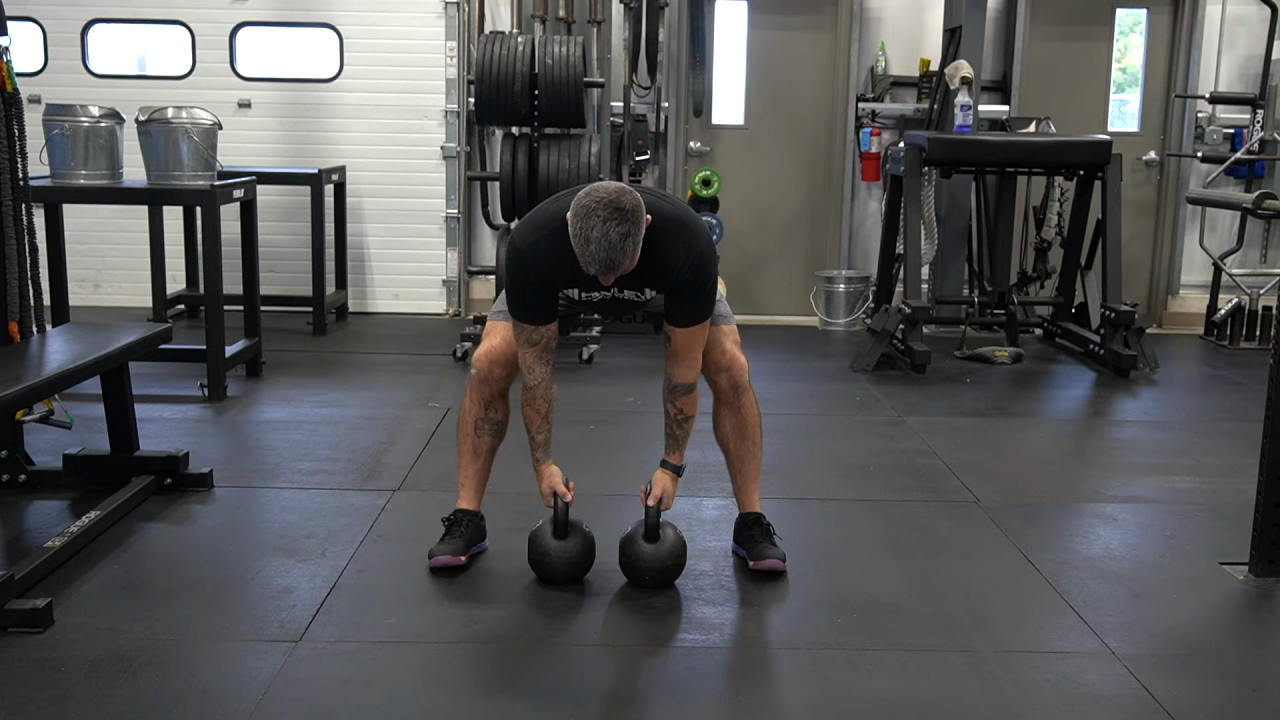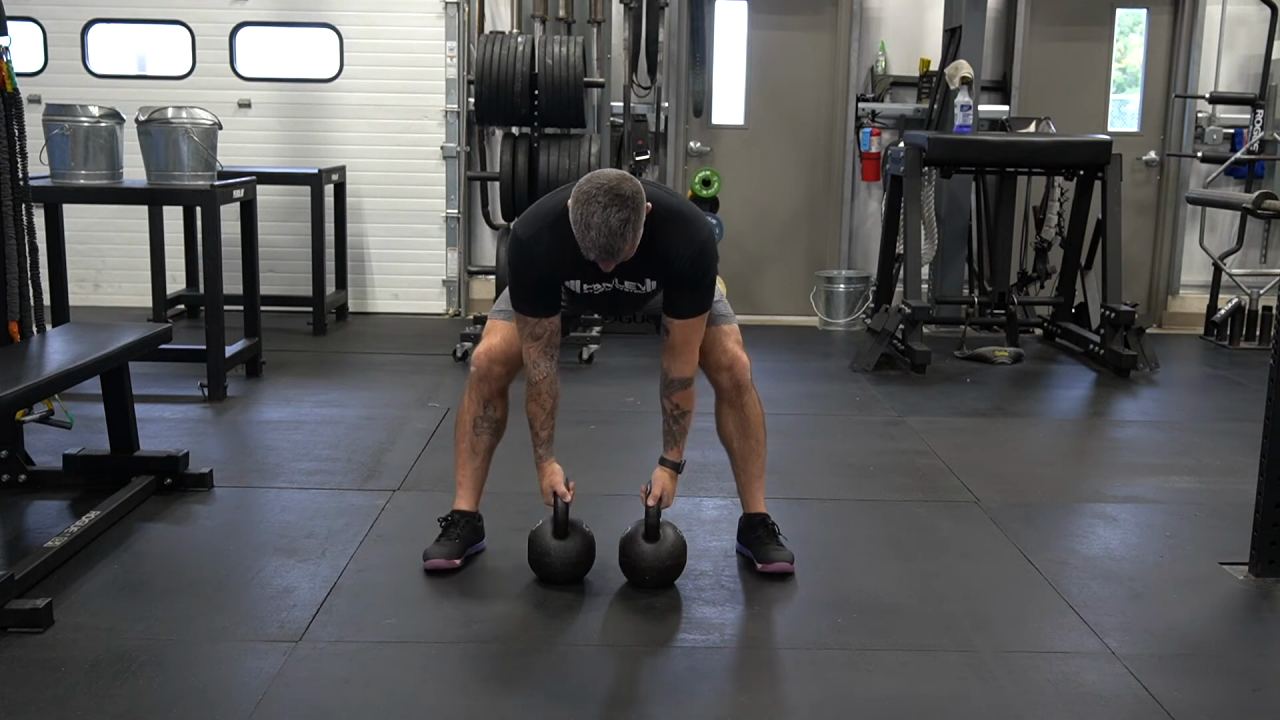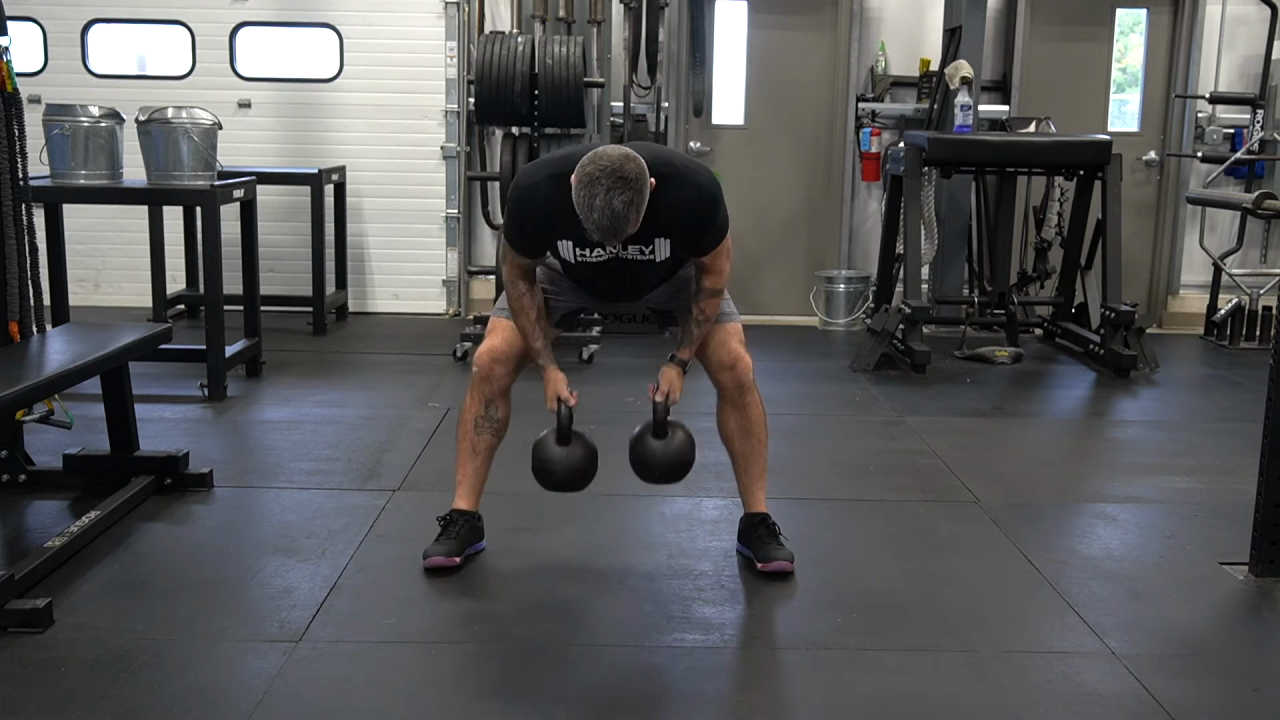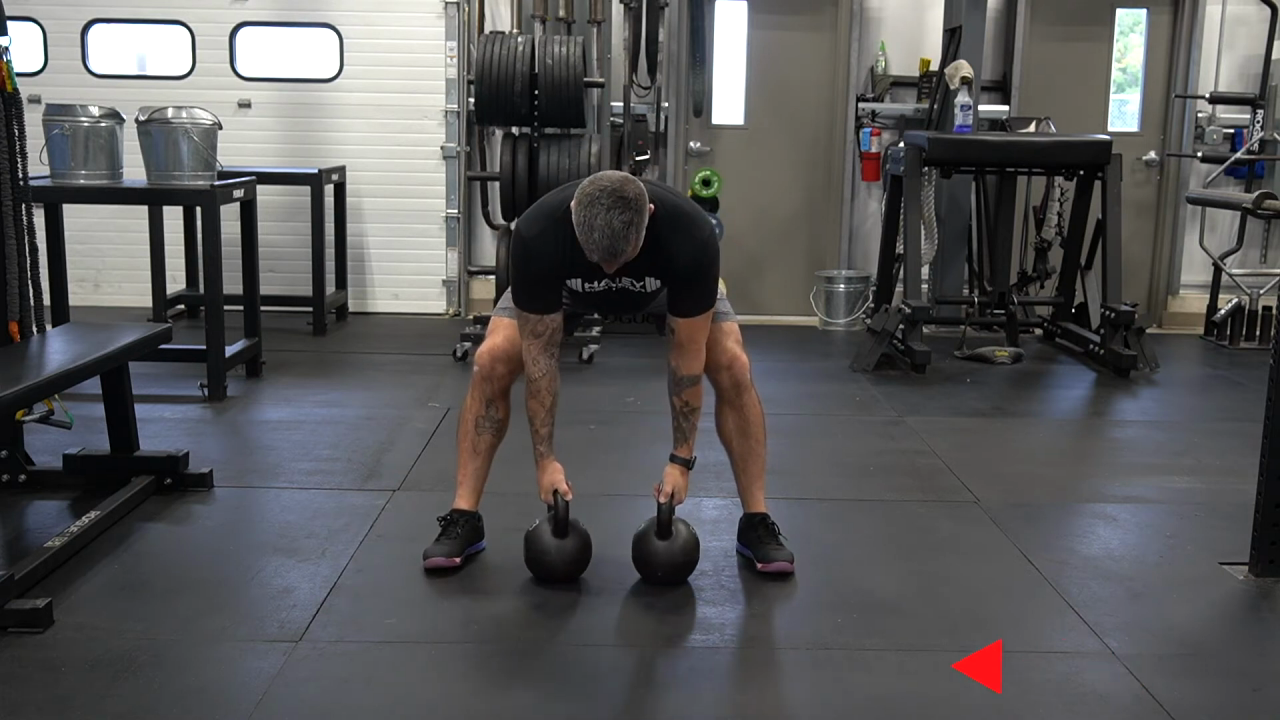
dt=1s
person 1, frame 1
left shoulder: (688, 245)
right shoulder: (533, 245)
left elbow: (684, 362)
right elbow: (536, 360)
left wrist: (671, 464)
right wrist: (542, 461)
left hip: (662, 277)
right hip: (561, 283)
left knee: (730, 369)
right knee: (489, 365)
left ankle: (752, 523)
right ankle: (466, 518)
person 1, frame 2
left shoulder: (688, 237)
right shoulder: (534, 238)
left elbow: (680, 357)
right elbow: (540, 356)
left wrist: (671, 461)
right wrist: (544, 458)
left hip: (660, 281)
right hip: (563, 282)
left knee: (733, 369)
right knee: (488, 363)
left ankle: (756, 523)
right ankle: (464, 520)
person 1, frame 3
left shoulder: (691, 186)
right shoulder: (537, 187)
left elbow: (714, 272)
right elbow: (518, 272)
left wrist: (679, 360)
right wrist: (547, 366)
left hip: (669, 272)
right hip: (564, 270)
left knee: (735, 368)
right knee: (491, 362)
left ankle: (757, 523)
right ankle: (463, 519)
person 1, frame 4
left shoulder: (690, 235)
right shoulder: (538, 233)
left elbow: (687, 353)
right elbow: (540, 352)
left wrist: (681, 459)
right wrist: (545, 457)
left hip: (663, 281)
right hip: (566, 281)
left knee: (733, 368)
right knee: (491, 363)
left ankle: (757, 523)
right ankle: (463, 518)
